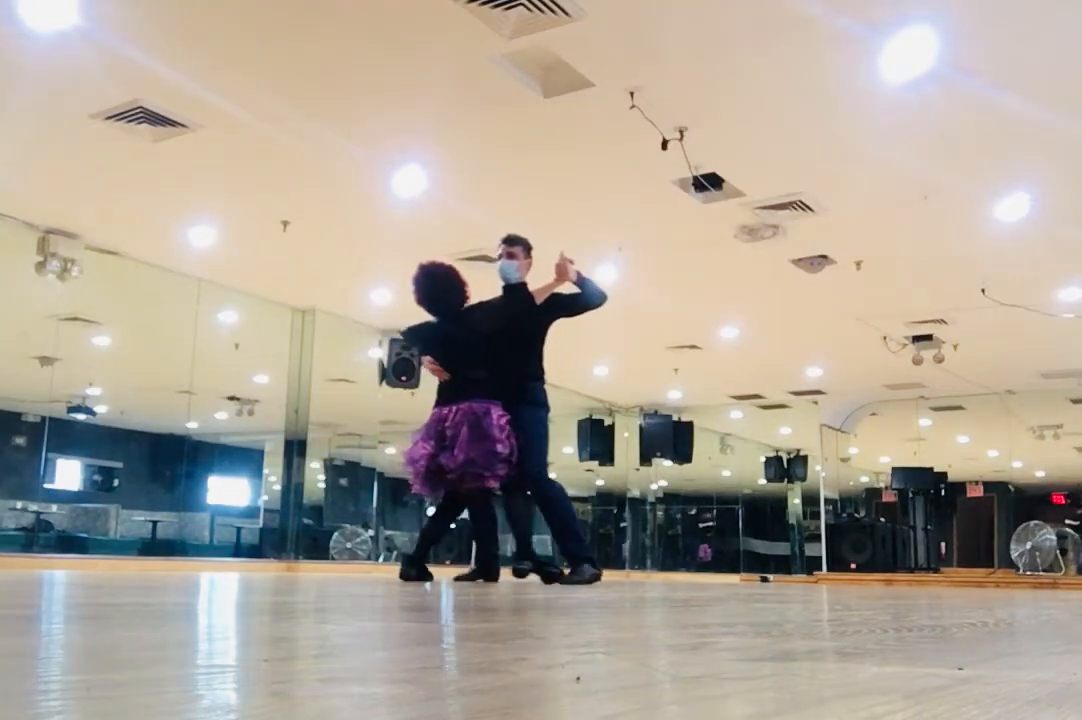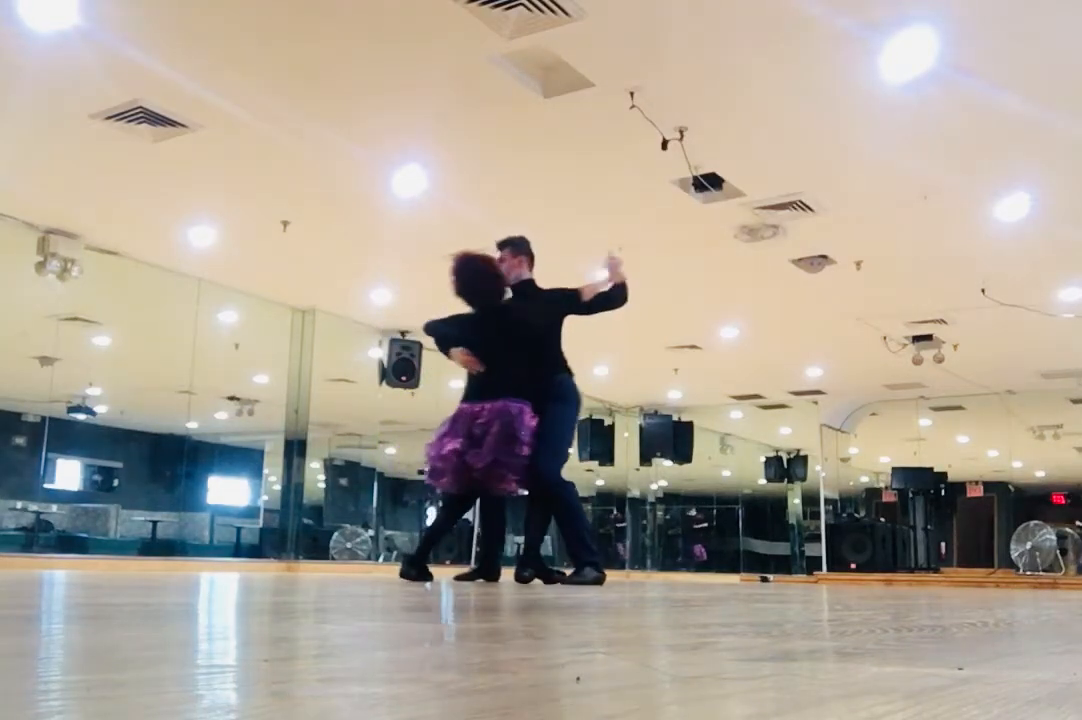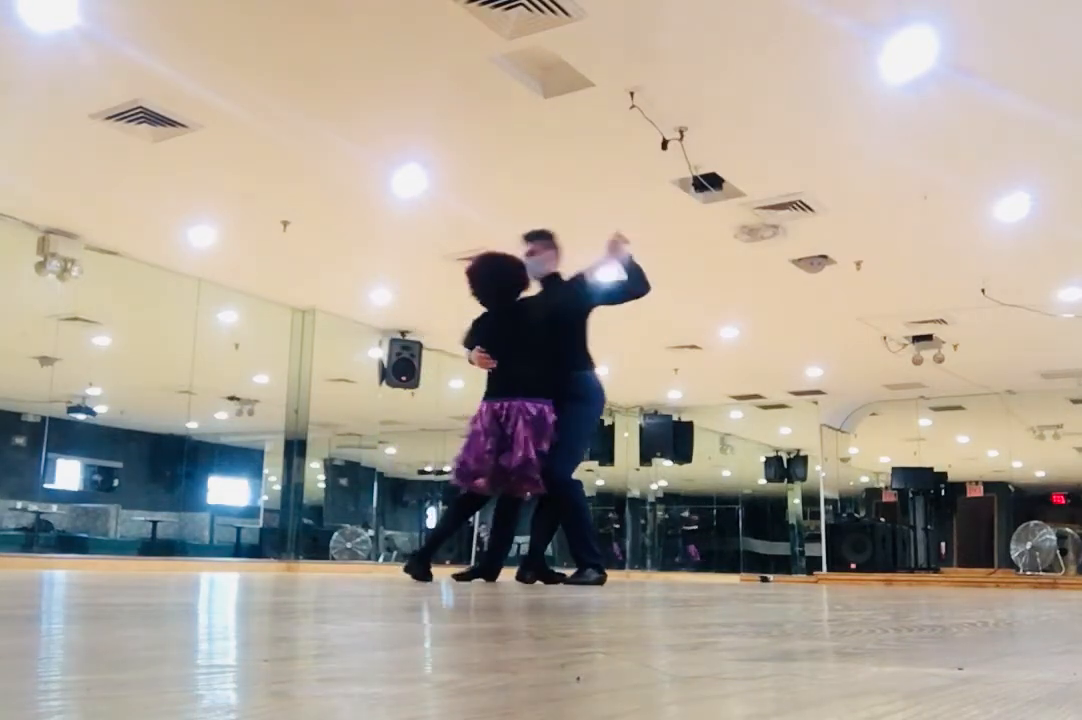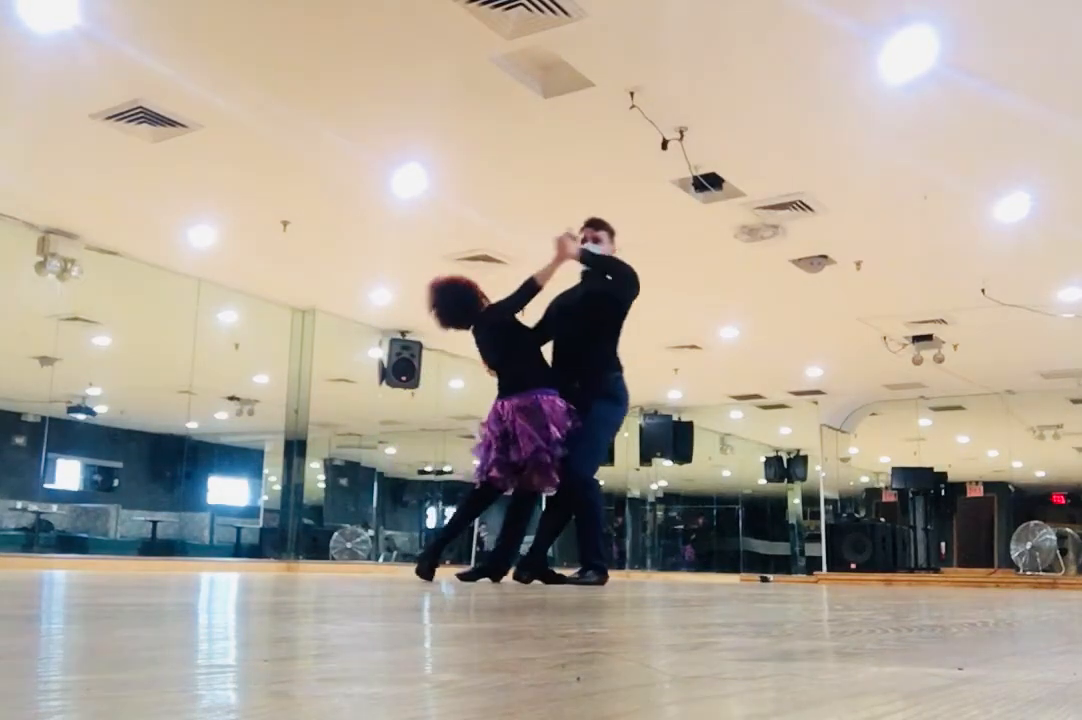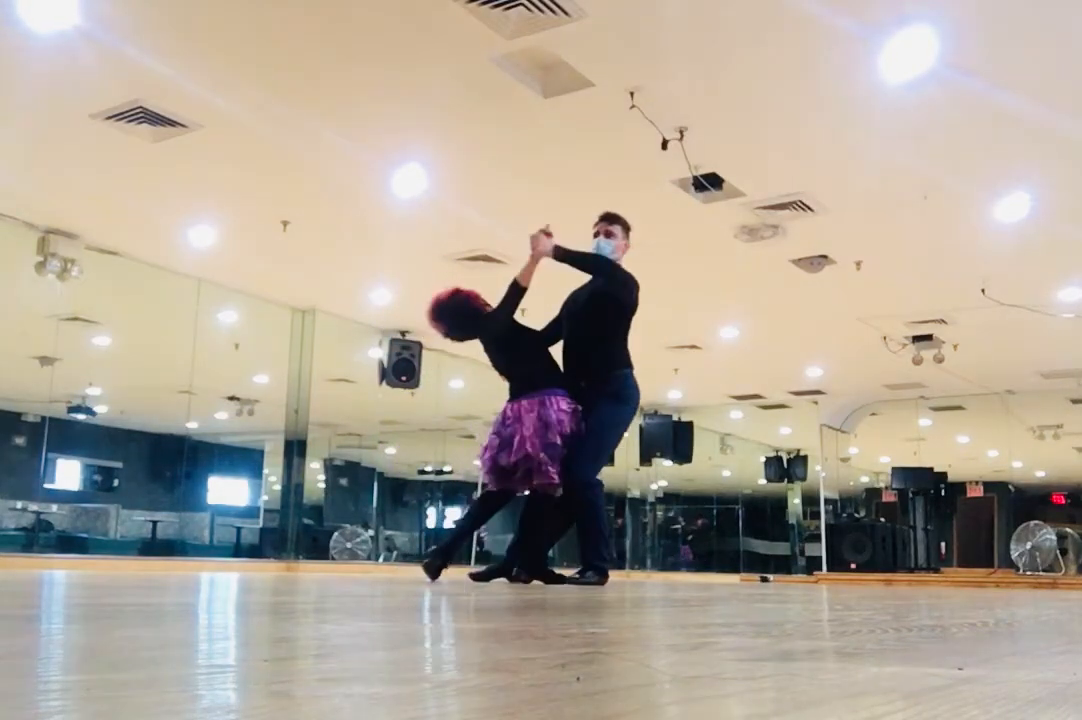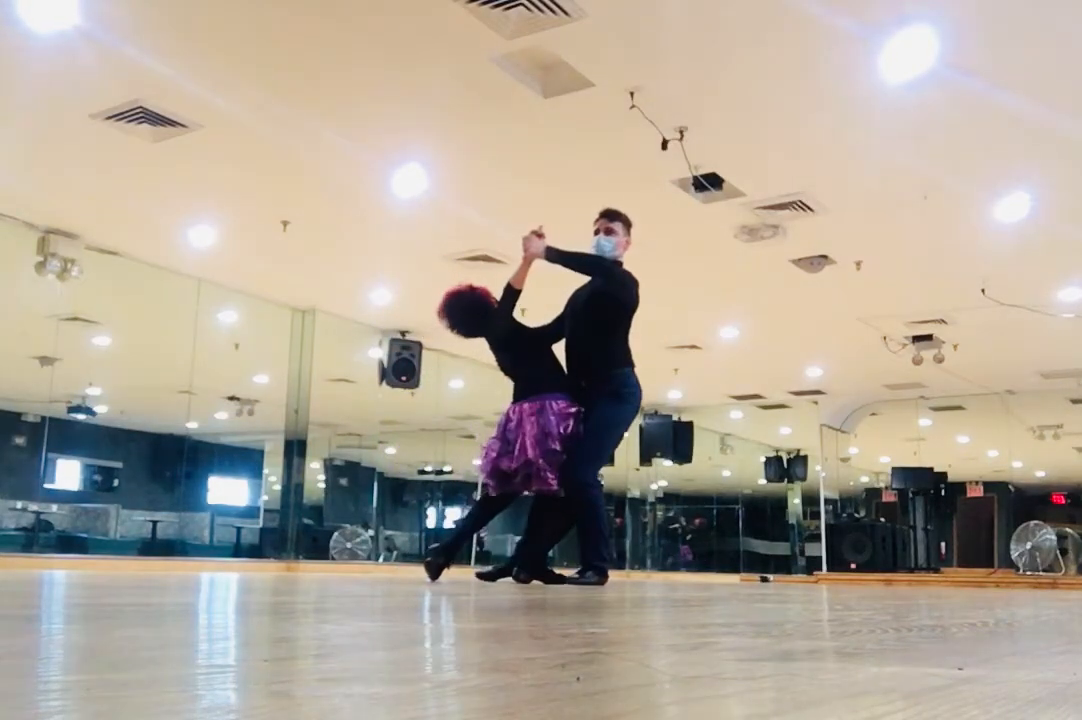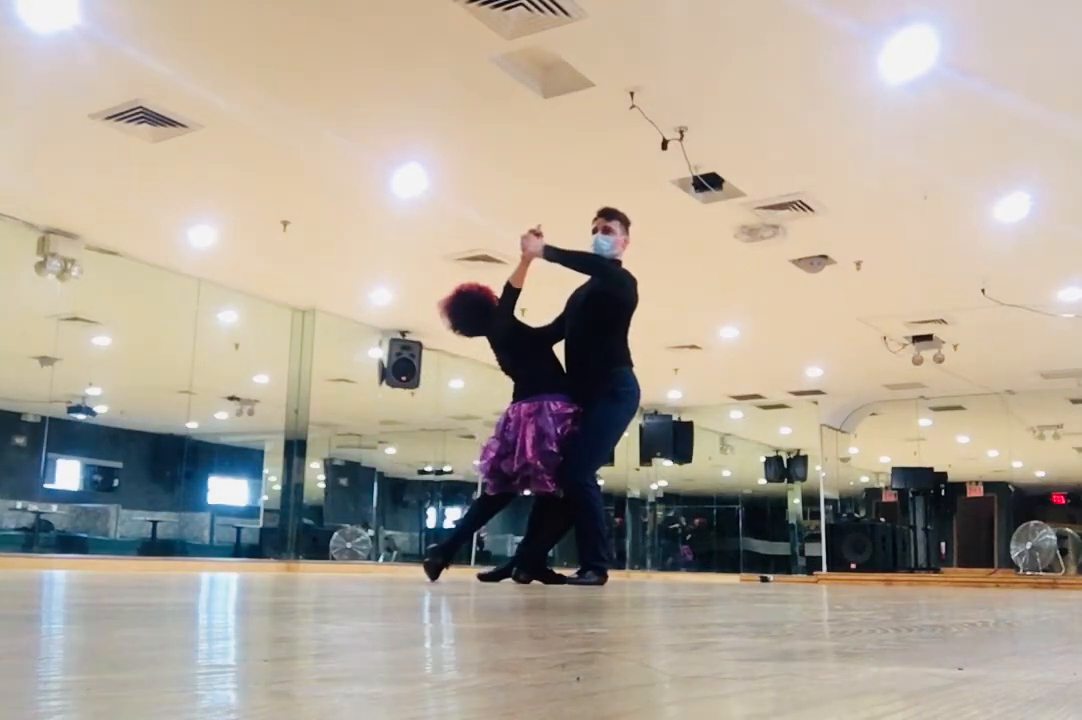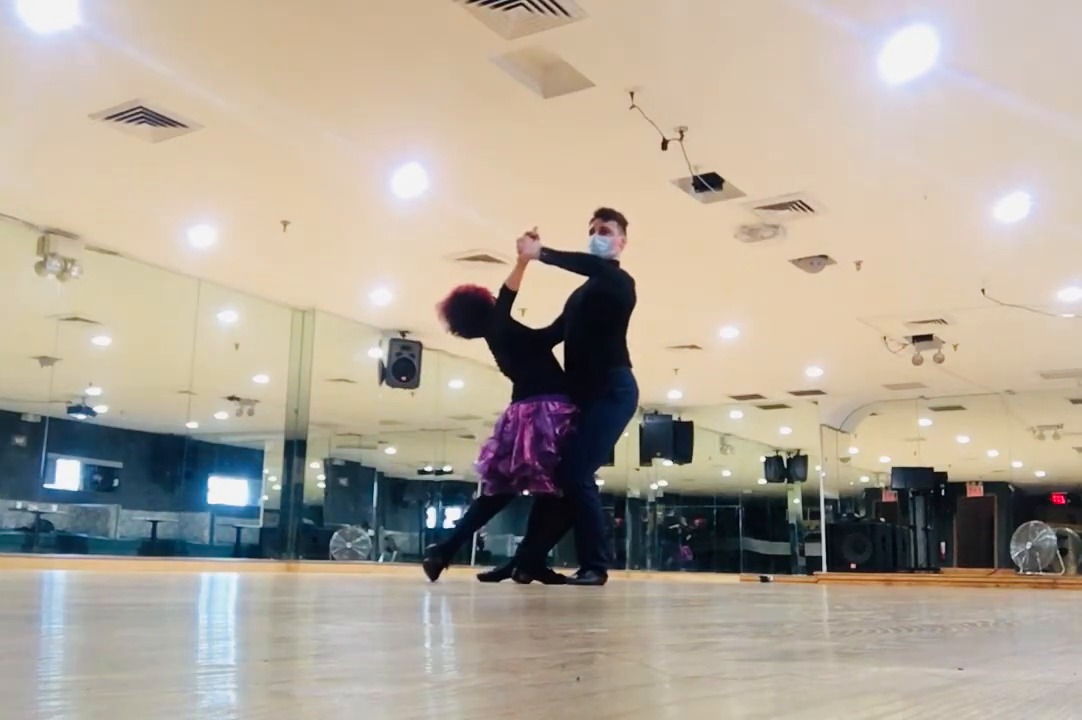
dt=0.2s
person 1, frame 1
left shoulder: (541, 304)
left elbow: (596, 298)
left wrist: (575, 278)
right wrist: (431, 360)
left hip: (528, 399)
left knee: (534, 475)
left ankle: (583, 560)
person 1, frame 2
left shoulder: (553, 299)
left elbow: (613, 301)
left wrist: (617, 280)
right wrist: (456, 352)
left hip: (557, 396)
left knee: (546, 473)
left ankle: (589, 562)
right ankle: (532, 559)
person 1, frame 3
left shoulder: (582, 291)
left elbow: (637, 288)
left wrist: (623, 259)
right wrist: (479, 353)
left hip: (578, 392)
left knee: (558, 472)
right knee: (548, 475)
left ankle: (590, 565)
right ankle: (535, 560)
person 1, frame 4
left shoulder: (614, 289)
right shoulder: (565, 299)
left elbow: (629, 279)
right elbow: (533, 337)
left wrist: (588, 253)
left hip: (604, 392)
right hip: (567, 396)
left knee: (576, 472)
right knee: (560, 473)
left ankle: (594, 565)
right ankle: (535, 560)
person 1, frame 5
left shoulder: (622, 285)
right shoulder: (578, 296)
left elbow: (609, 270)
right elbow: (548, 335)
left wrist: (553, 251)
left hip: (613, 390)
right hip: (581, 396)
left knee: (580, 473)
right knee: (560, 473)
left ankle: (595, 566)
right ankle: (523, 559)
person 1, frame 6
left shoulder: (623, 283)
right shoulder: (582, 293)
left elbow: (601, 268)
left wrist: (546, 252)
left hip: (616, 390)
right hip: (586, 394)
left knee: (581, 473)
right knee: (563, 474)
left ankle: (596, 566)
right ankle: (528, 559)
person 1, frame 7
left shoulder: (620, 281)
right shoulder: (582, 293)
left elbow: (599, 266)
right elbow: (555, 331)
left wrist: (544, 251)
left hip: (613, 390)
right hip: (584, 393)
left knee: (577, 473)
right knee: (560, 474)
left ankle: (594, 566)
right ankle: (528, 560)
person 1, frame 8
left shoulder: (618, 282)
right shoulder: (581, 294)
left elbow: (595, 266)
right elbow: (555, 333)
left wrist: (541, 253)
left hip: (612, 390)
right hip: (582, 394)
left knee: (575, 474)
right knee: (557, 474)
left ankle: (594, 566)
right ankle: (528, 560)
person 2, frame 1
left shoulder: (427, 332)
right shoulder: (473, 320)
left elbow: (409, 335)
right elbow: (520, 304)
right wrist: (558, 280)
left hip: (446, 414)
right hip: (481, 411)
left knee: (455, 492)
right knee: (477, 490)
left ankle: (415, 560)
person 2, frame 2
left shoulder: (464, 324)
right shoulder: (516, 316)
left elbow: (433, 329)
left hip: (475, 411)
right hip: (512, 410)
left knee: (464, 490)
right knee: (493, 487)
left ankle: (418, 559)
right ankle: (487, 563)
person 2, frame 3
left shoulder: (482, 325)
right shoulder: (529, 311)
left elbow: (471, 345)
left hip: (495, 410)
right hip: (532, 410)
left knee: (477, 488)
right knee: (515, 489)
left ankle: (425, 556)
right ankle: (490, 564)
person 2, frame 4
left shoulder: (484, 331)
right shoulder: (493, 317)
left elbow: (523, 343)
right elbow: (526, 293)
right wrist: (561, 257)
left hip: (510, 408)
right hip: (536, 404)
left knee: (491, 485)
right knee: (529, 486)
left ankle: (434, 551)
right ankle: (496, 561)
person 2, frame 5
left shoulder: (494, 336)
right shoulder: (496, 325)
left elbow: (536, 341)
right elbow: (513, 295)
right wrist: (537, 256)
left hip: (523, 408)
right hip: (545, 405)
left knee: (500, 489)
right knee: (545, 487)
left ankle: (445, 551)
right ankle: (526, 560)
person 2, frame 6
left shoulder: (502, 335)
right shoulder: (501, 327)
left elbow: (549, 333)
right elbow: (508, 298)
right wrist: (529, 259)
left hip: (529, 411)
right hip: (547, 409)
left knee: (501, 490)
right knee: (549, 487)
left ankle: (446, 551)
right ankle: (529, 561)
person 2, frame 7
left shoulder: (504, 335)
right shoulder: (501, 327)
left elbow: (550, 334)
right elbow: (509, 297)
right wrist: (527, 258)
left hip: (529, 411)
right hip: (547, 410)
left knee: (501, 490)
right knee: (551, 489)
left ankle: (444, 551)
right ankle: (529, 561)
person 2, frame 8
left shoulder: (502, 336)
right shoulder: (499, 328)
left elbow: (548, 336)
right elbow: (505, 299)
right wrist: (523, 260)
left hip: (528, 411)
right hip: (546, 410)
left knee: (500, 491)
right knee: (553, 490)
left ankle: (444, 550)
right ankle: (528, 561)
